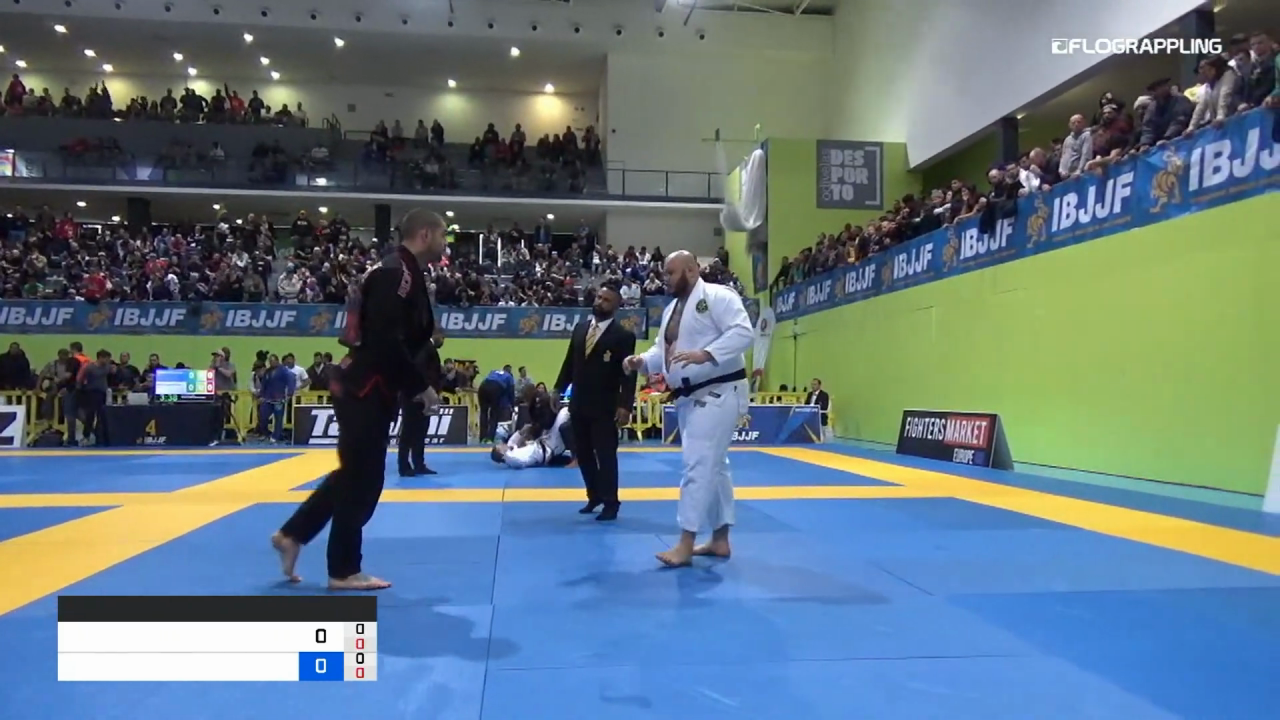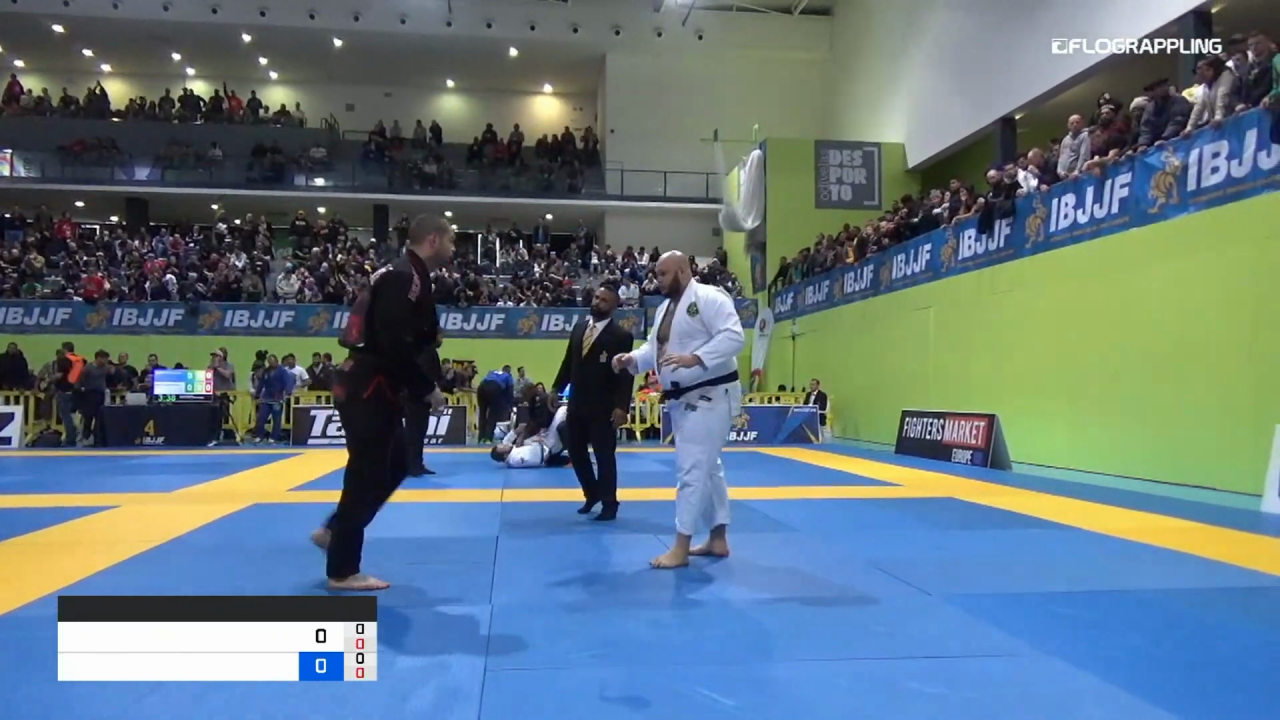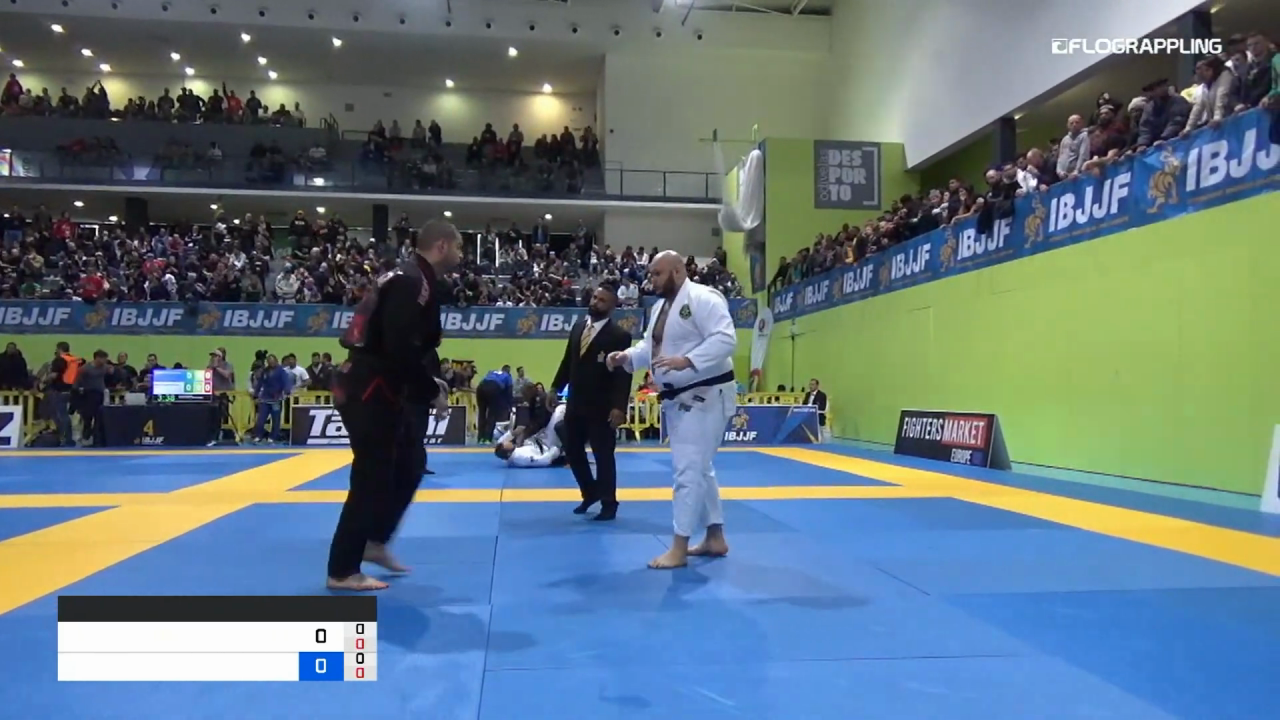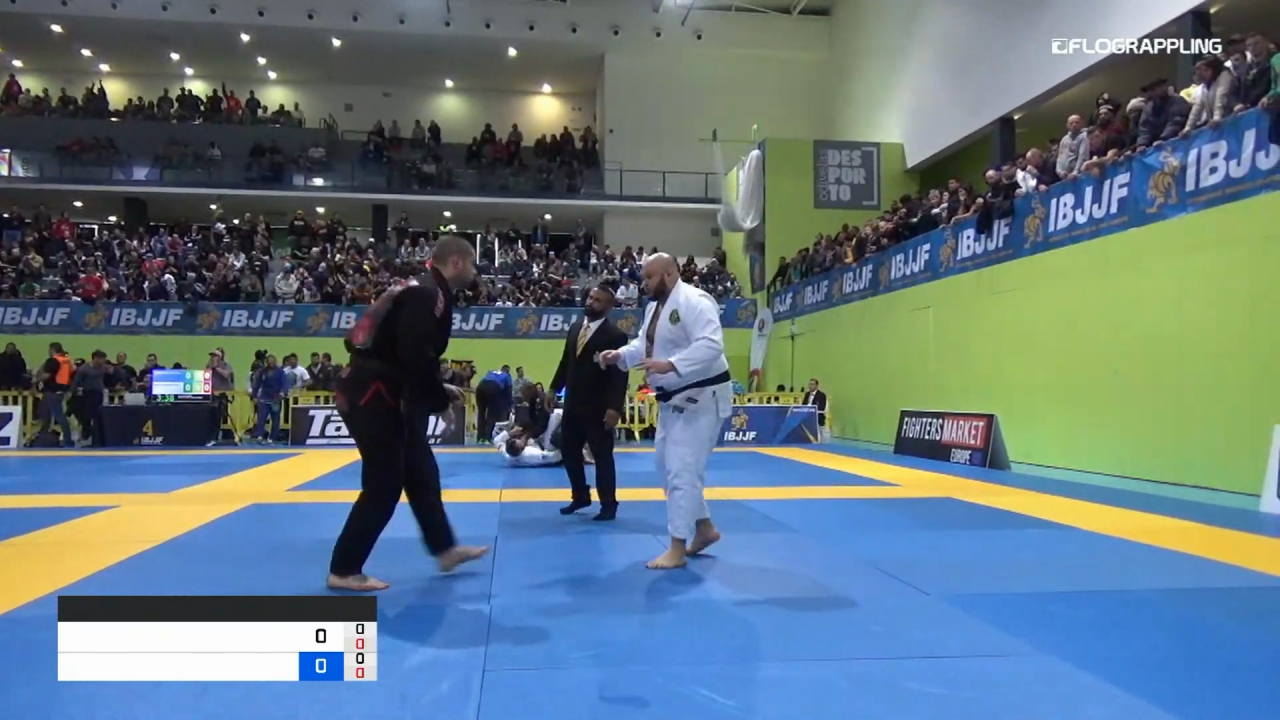
dt=0.1s
person 1, frame 1
left shoulder: (401, 273)
right shoulder: (395, 275)
right elbow: (386, 343)
left wrist: (418, 376)
right wrist: (420, 386)
left hip: (365, 385)
right hip: (367, 388)
left knee: (355, 475)
right knee: (362, 481)
left ankle: (292, 534)
right ankle: (344, 571)
person 1, frame 2
left shoulder: (404, 276)
right shoulder: (403, 278)
right elbow: (394, 345)
left wrist: (421, 379)
right wrist: (426, 388)
left hip: (370, 386)
right hip: (370, 389)
left knee: (393, 468)
right knee: (369, 477)
left ankle: (335, 533)
right ankle: (342, 571)
person 1, frame 3
left shoulder: (411, 279)
right shoulder: (412, 283)
right elbow: (403, 348)
left wrist: (426, 384)
right wrist: (431, 393)
left hip: (375, 387)
right hip: (370, 389)
left knee: (409, 466)
right knee: (372, 479)
left ankle: (375, 542)
right ankle: (342, 571)
person 1, frame 4
left shoulder: (422, 293)
right shoulder: (427, 296)
right elbow: (416, 359)
left wrist: (440, 391)
right wrist: (441, 403)
left hip: (378, 393)
right hip: (372, 396)
left knee: (421, 472)
right knee: (384, 484)
left ankle: (445, 549)
right ankle: (344, 571)
person 2, frame 1
left shoulder: (718, 296)
right shoulder: (673, 308)
left elbow: (743, 333)
right elbow: (663, 349)
left wrist: (705, 354)
right wrist: (641, 361)
left hip: (718, 393)
right hip: (690, 396)
left knee: (698, 465)
right knee: (713, 466)
left ankle: (686, 544)
right ankle: (720, 540)
person 2, frame 2
left shoulder: (710, 298)
right shoulder: (666, 307)
left elbow: (733, 337)
right elbow: (655, 346)
left wrist: (695, 358)
right wrist: (632, 359)
left hip: (710, 396)
right hip: (682, 397)
left knee: (694, 469)
right knee: (707, 468)
left ankle: (681, 547)
right ankle: (718, 539)
person 2, frame 3
left shoulder: (704, 299)
right shoulder: (661, 306)
left elbow: (725, 340)
right elbow: (650, 345)
left wrist: (686, 361)
right wrist: (626, 357)
left hip: (704, 396)
right hip: (678, 397)
left knee: (689, 469)
right knee: (698, 468)
left ankle: (679, 548)
right ankle: (715, 537)
person 2, frame 4
left shoulder: (694, 302)
right shoulder: (656, 306)
left elbow: (710, 347)
right elbow: (644, 343)
left wrist: (668, 365)
right wrist: (620, 355)
left hip: (701, 397)
right hip: (676, 398)
left knee: (683, 470)
right knee: (668, 465)
left ankle: (678, 548)
right ankle: (704, 527)
person 3, frame 1
left shoulder: (623, 336)
right shoulder: (580, 329)
left elbow: (628, 374)
right elbow: (569, 362)
left wrist: (625, 406)
right wrist: (558, 389)
left hip: (605, 407)
right hip: (579, 404)
left knee: (606, 455)
right knee: (582, 453)
left ankle: (610, 504)
right ankle: (595, 495)
person 3, frame 2
left shoulder: (620, 336)
right shoulder: (578, 329)
left elbow: (625, 374)
right elbow: (568, 362)
left wrist: (621, 407)
right wrist: (557, 389)
left hip: (603, 407)
right hip: (577, 404)
left knee: (604, 455)
right knee: (576, 452)
left ankle: (609, 504)
right ankle: (593, 493)
person 3, frame 3
left shoulder: (618, 336)
right shoulder: (577, 328)
left elbow: (623, 374)
right elbow: (567, 361)
left wrist: (619, 407)
right wrist: (555, 388)
left hip: (601, 407)
right hip: (576, 404)
left knee: (603, 455)
right knee: (572, 451)
left ankle: (608, 504)
right ankle: (590, 492)
person 3, frame 4
left shoulder: (615, 335)
right shoulder: (575, 329)
left elbow: (619, 375)
right elbow: (565, 362)
left wrist: (614, 407)
right wrist: (554, 389)
left hip: (598, 408)
right hip: (573, 405)
left knee: (602, 456)
right knee: (569, 452)
left ankle: (608, 505)
right ankle: (580, 496)
